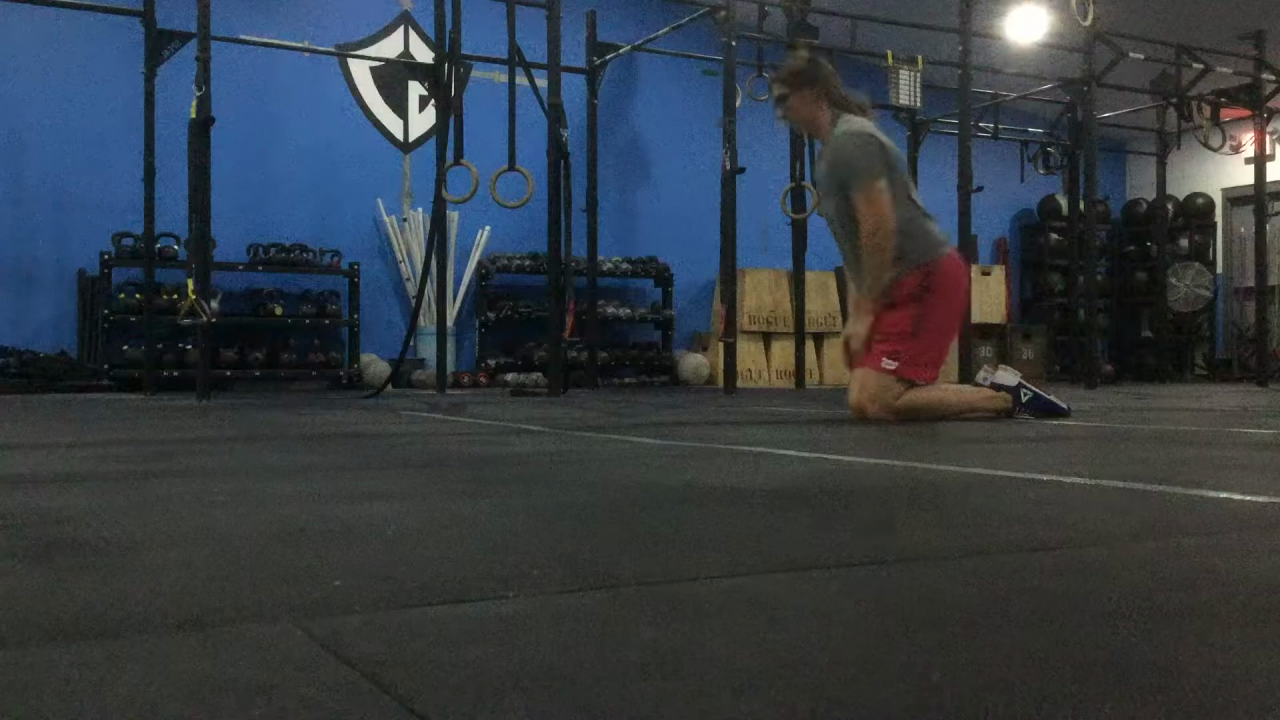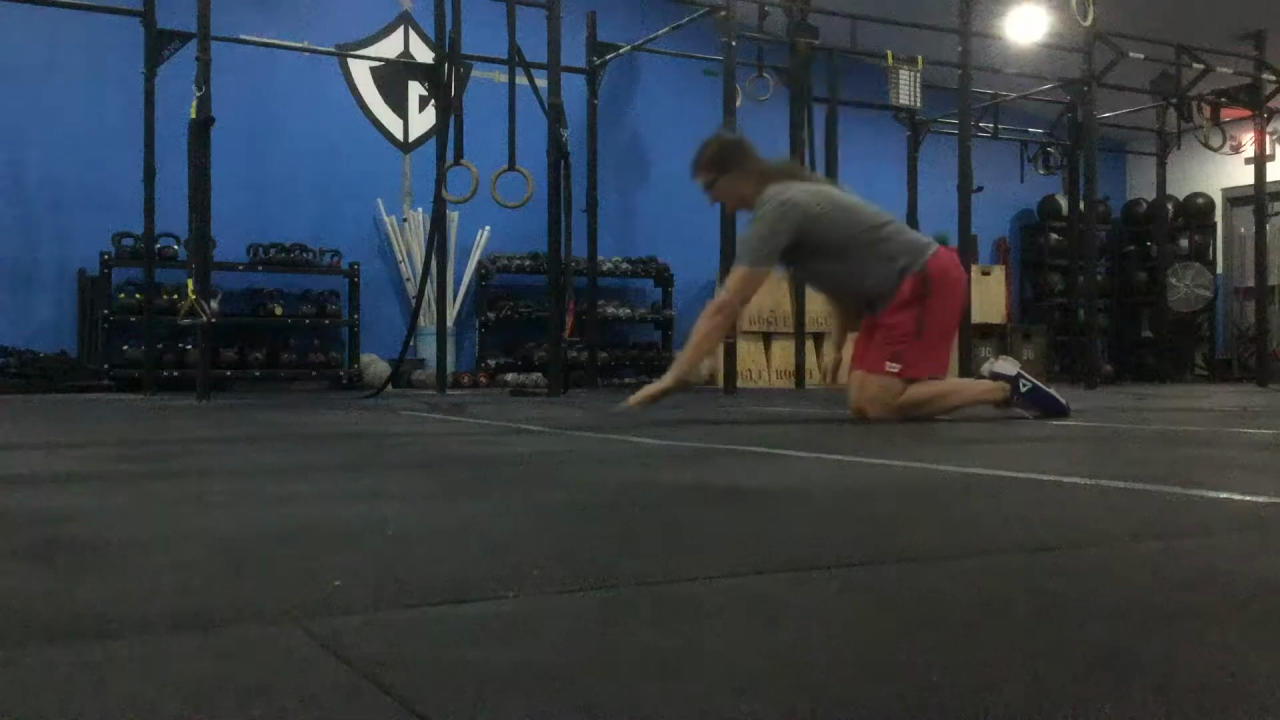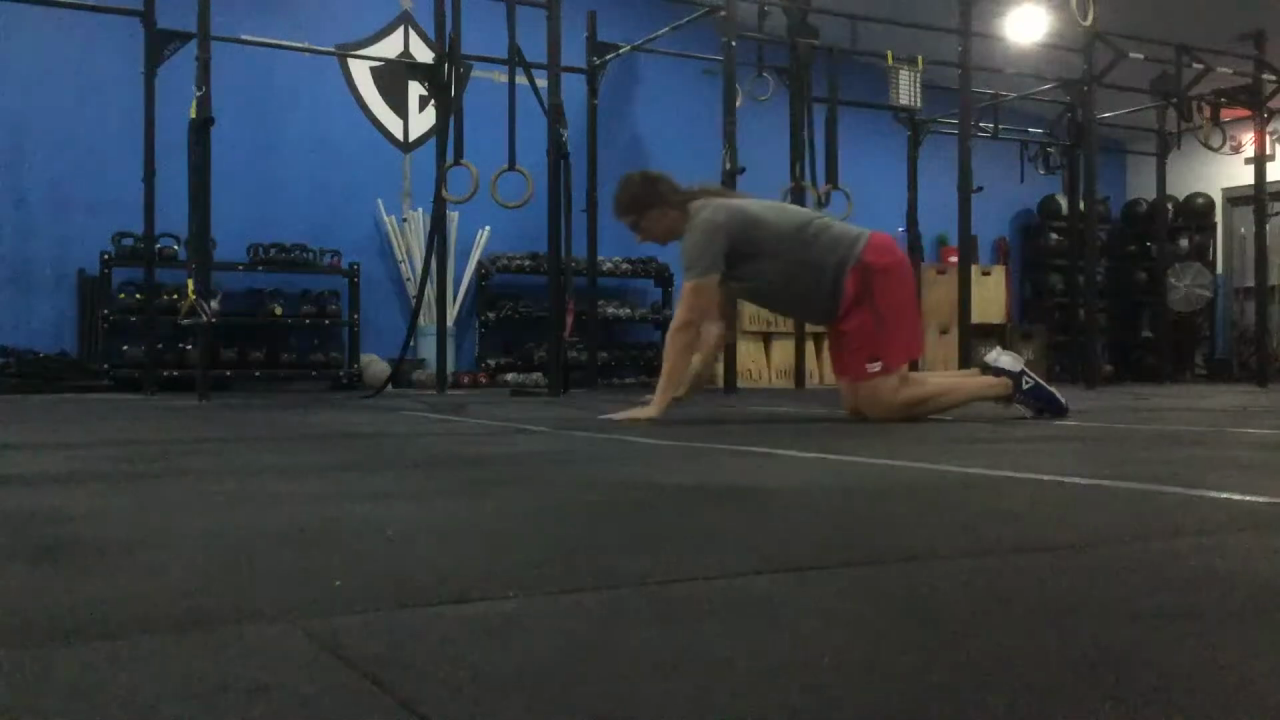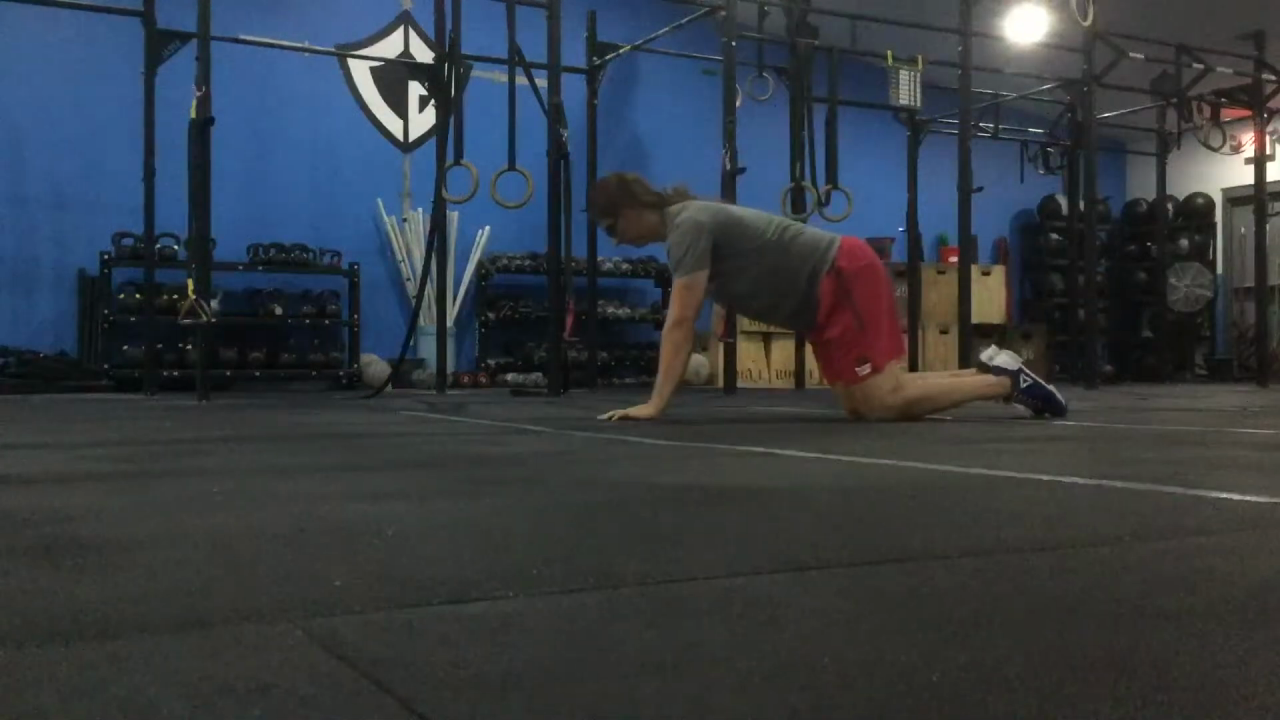
dt=0.5s
person 1, frame 1
left shoulder: (851, 139)
right shoulder: (833, 149)
left elbow: (880, 230)
left wrist: (866, 312)
right wrist: (854, 317)
left hip: (925, 280)
right hip: (902, 286)
left knee: (877, 404)
right knee: (861, 403)
left ankle: (1006, 396)
right ankle: (991, 385)
person 1, frame 2
left shoulder: (775, 212)
right shoulder: (791, 199)
left elbow: (726, 306)
left wrist: (671, 378)
right wrist: (837, 348)
left hip: (928, 282)
right hip: (904, 286)
left knee: (880, 406)
right knee: (862, 401)
left ankle: (1007, 387)
right ankle: (992, 379)
person 1, frame 3
left shoulder: (705, 226)
right shoulder: (718, 223)
left elbow: (686, 323)
right elbow: (715, 321)
left wrist: (658, 405)
right wrist: (684, 383)
left hip: (872, 271)
right hip: (858, 280)
left knee: (879, 403)
right knee: (859, 402)
left ankle: (1006, 383)
right ankle: (993, 374)
person 1, frame 4
left shoulder: (687, 226)
right shoulder: (690, 225)
left elbow: (680, 323)
right elbow: (695, 323)
left wrist: (655, 404)
right wrist: (661, 397)
left hip: (845, 276)
right hip: (831, 288)
left knee: (882, 401)
right knee: (862, 402)
left ankle: (1005, 380)
right ankle: (988, 371)
